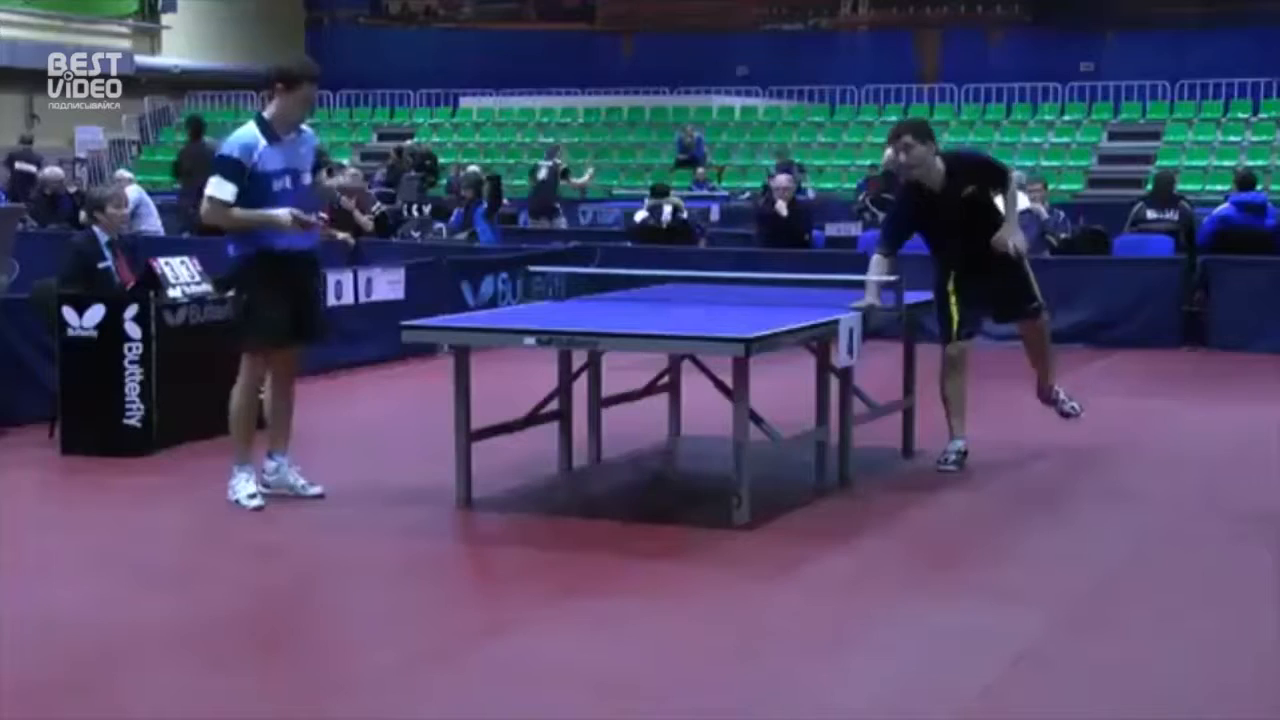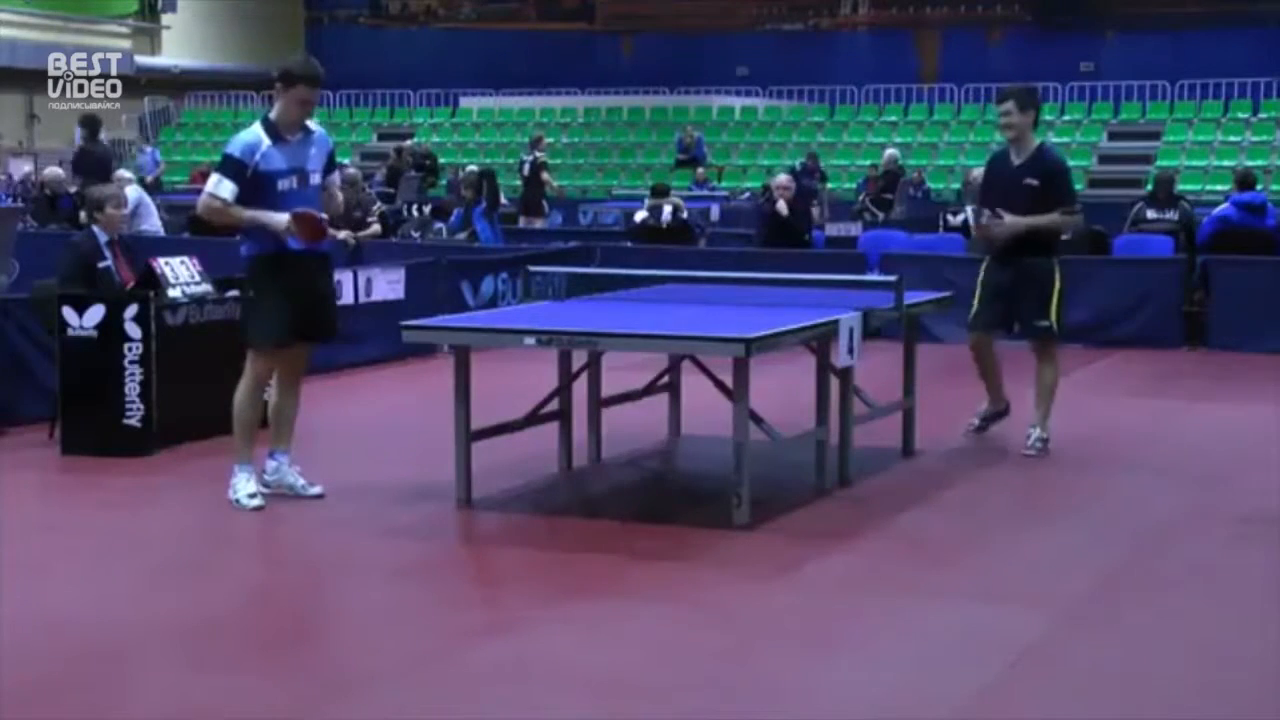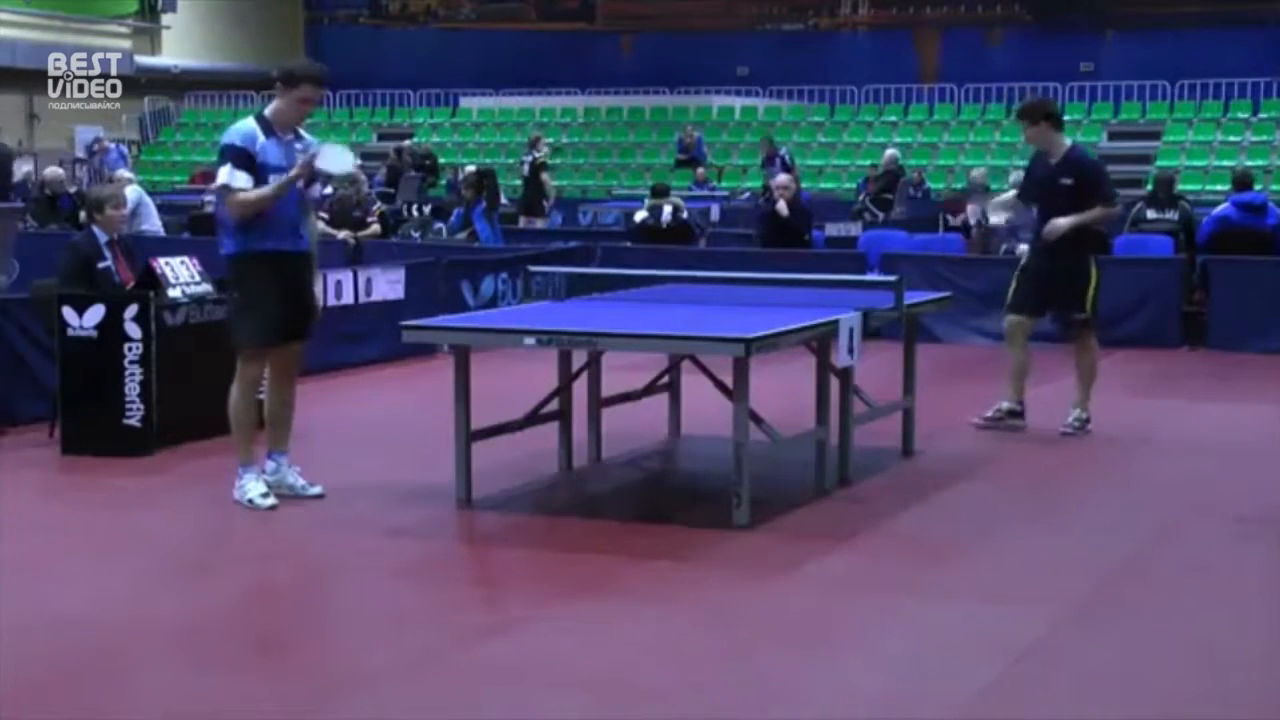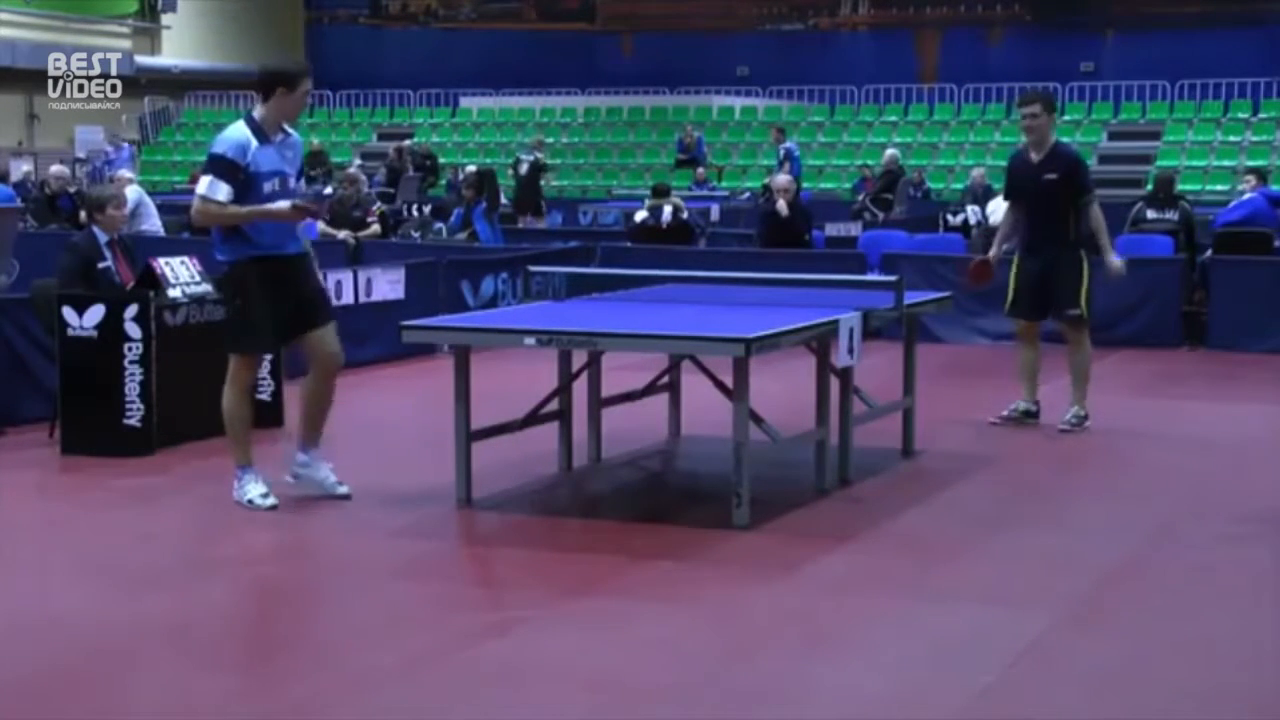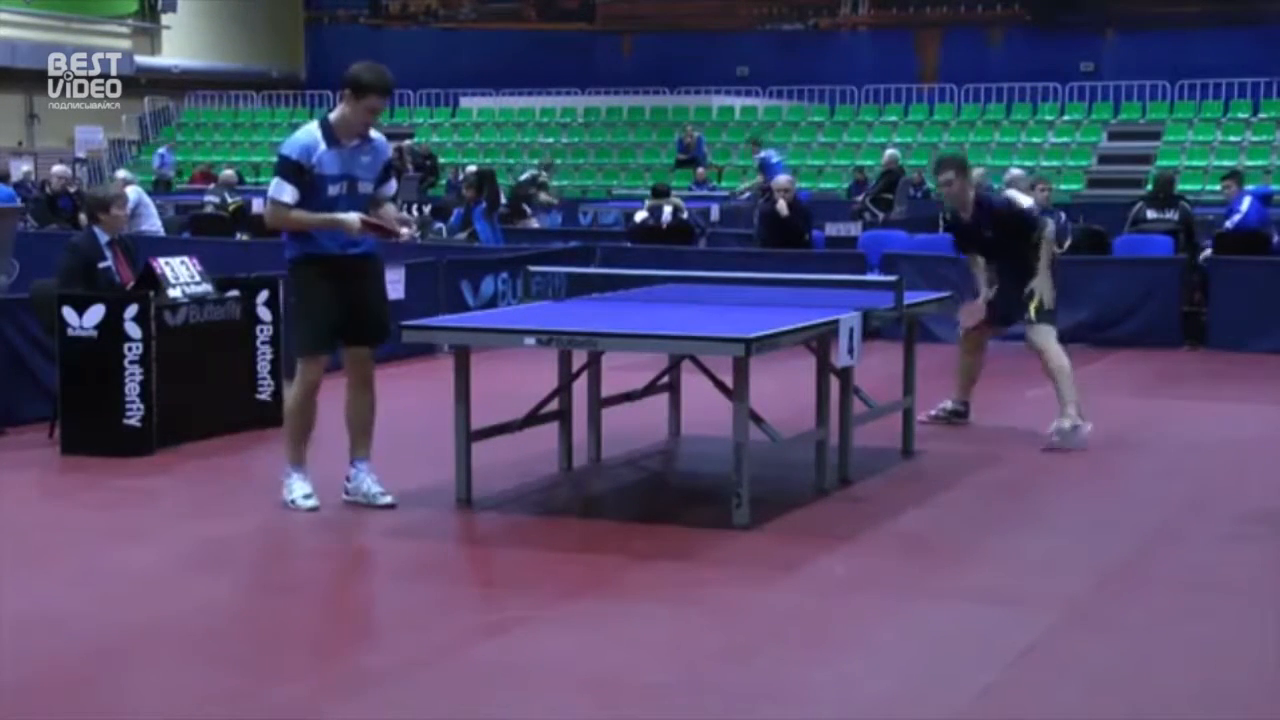
dt=1s
person 1, frame 1
left shoulder: (308, 139)
right shoulder: (242, 145)
right elbow: (211, 211)
right wrist: (268, 218)
left hip: (301, 264)
right hip: (261, 267)
left knee: (287, 370)
right knee: (255, 369)
left ankle: (277, 465)
right ankle: (241, 472)
person 1, frame 2
left shoulder: (321, 140)
right shoulder: (249, 144)
right elbow: (208, 206)
left wrist: (333, 203)
right wrist: (264, 218)
left hip: (313, 264)
right hip: (270, 267)
left knee: (294, 369)
right knee: (260, 368)
left ankle: (278, 465)
right ankle: (242, 472)
person 1, frame 3
left shoulder: (305, 143)
right shoulder: (242, 137)
right elbow: (236, 206)
left wrist: (312, 272)
right wrist: (290, 179)
left hip: (294, 264)
right hip: (253, 265)
left knee: (287, 368)
right knee: (251, 369)
left ankle: (278, 465)
right ankle: (246, 473)
person 1, frame 4
left shoulder: (293, 142)
right shoulder: (232, 144)
right elbow: (202, 212)
right wrist: (267, 210)
left hip: (292, 262)
right hip: (248, 269)
left knee: (328, 359)
right knee: (244, 373)
left ankle: (307, 458)
right ankle: (245, 474)
person 1, frame 5
left shoulder: (379, 148)
right shoulder: (302, 146)
right elbow: (275, 214)
left wrist: (393, 220)
right wrist: (336, 220)
left hip: (362, 266)
right hip: (314, 267)
left knee: (362, 372)
right knee: (311, 374)
left ankle: (359, 473)
right ankle: (295, 473)
person 2, frame 1
left shoulder: (971, 164)
right shoulder: (907, 201)
left elbow: (1008, 183)
right elbow: (884, 250)
left wrist: (1011, 225)
right wrist: (872, 292)
left hip: (1002, 258)
right hip: (957, 274)
left knee: (1035, 323)
right knee: (954, 353)
left ankle: (1048, 387)
right ankle: (957, 441)
person 2, frame 2
left shoulder: (1052, 164)
right shoulder: (995, 163)
left elbow: (1072, 219)
left wrist: (1022, 224)
right wrist: (984, 225)
left hip: (1038, 266)
right hip: (998, 265)
left knee: (1043, 346)
right knee: (979, 339)
left ankle: (1040, 428)
right ankle: (996, 403)
person 2, frame 3
left shoulder: (1085, 164)
right shoulder: (1037, 164)
left elbow: (1112, 208)
right elbow: (1021, 200)
left wrist: (1072, 221)
right wrist: (986, 204)
left hip: (1076, 261)
right hip: (1039, 258)
left knee: (1082, 334)
right knee: (1014, 326)
left ankle: (1081, 411)
right ankle: (1013, 405)
person 2, frame 4
left shoulder: (1069, 159)
right shoulder: (1016, 162)
left elbow: (1090, 207)
left wrist: (1108, 252)
right wrist: (997, 246)
left hip: (1066, 257)
right hip: (1028, 256)
left knee: (1075, 331)
right knee: (1024, 329)
left ankle: (1079, 407)
right ankle: (1027, 404)
person 2, frame 5
left shoulder: (997, 206)
right shoulder: (952, 220)
left elbow: (1046, 230)
left wrist: (1043, 276)
right wrist: (983, 289)
left hip: (1034, 276)
right hip: (1005, 280)
left knee: (1042, 339)
right knee: (971, 333)
left ankle: (1073, 419)
right ankle: (959, 405)
